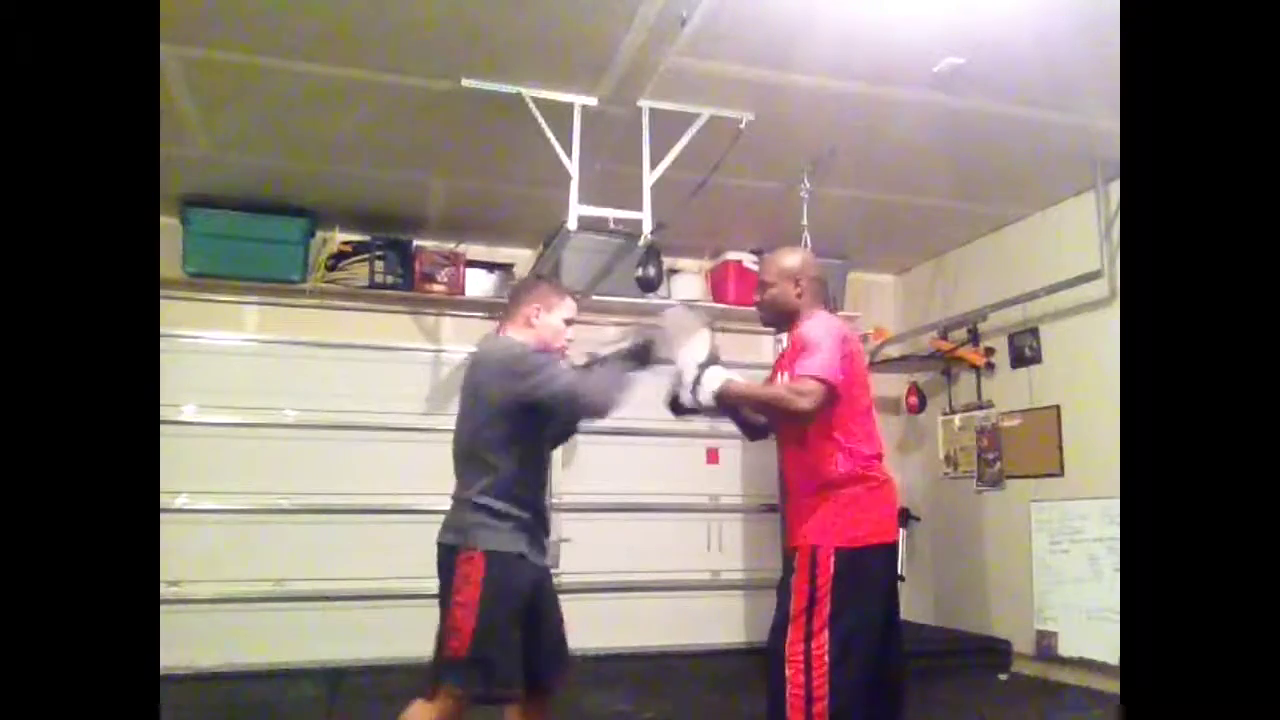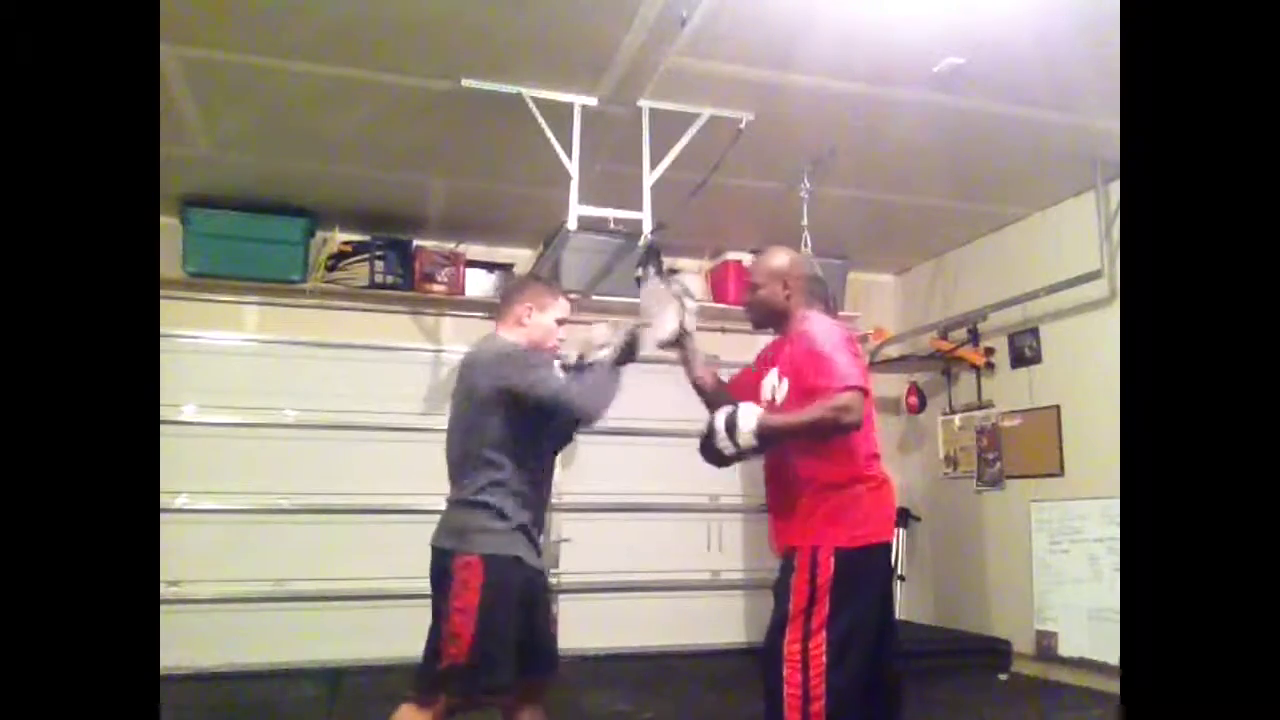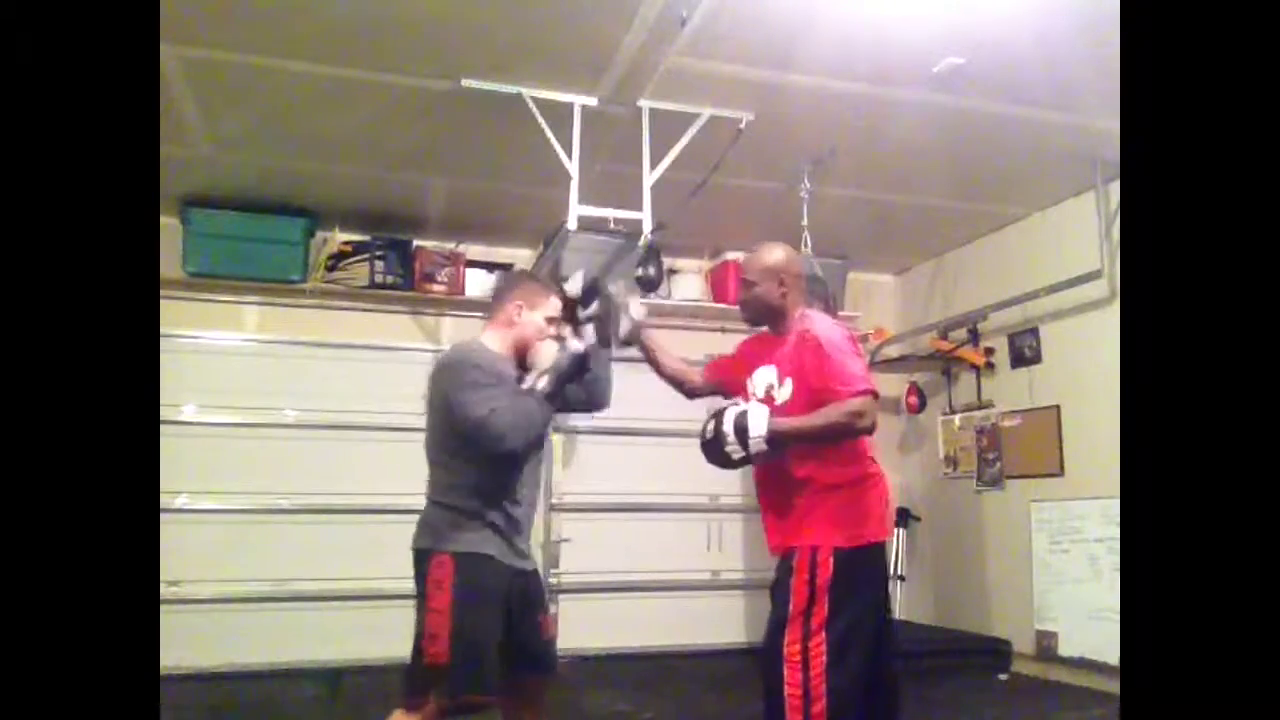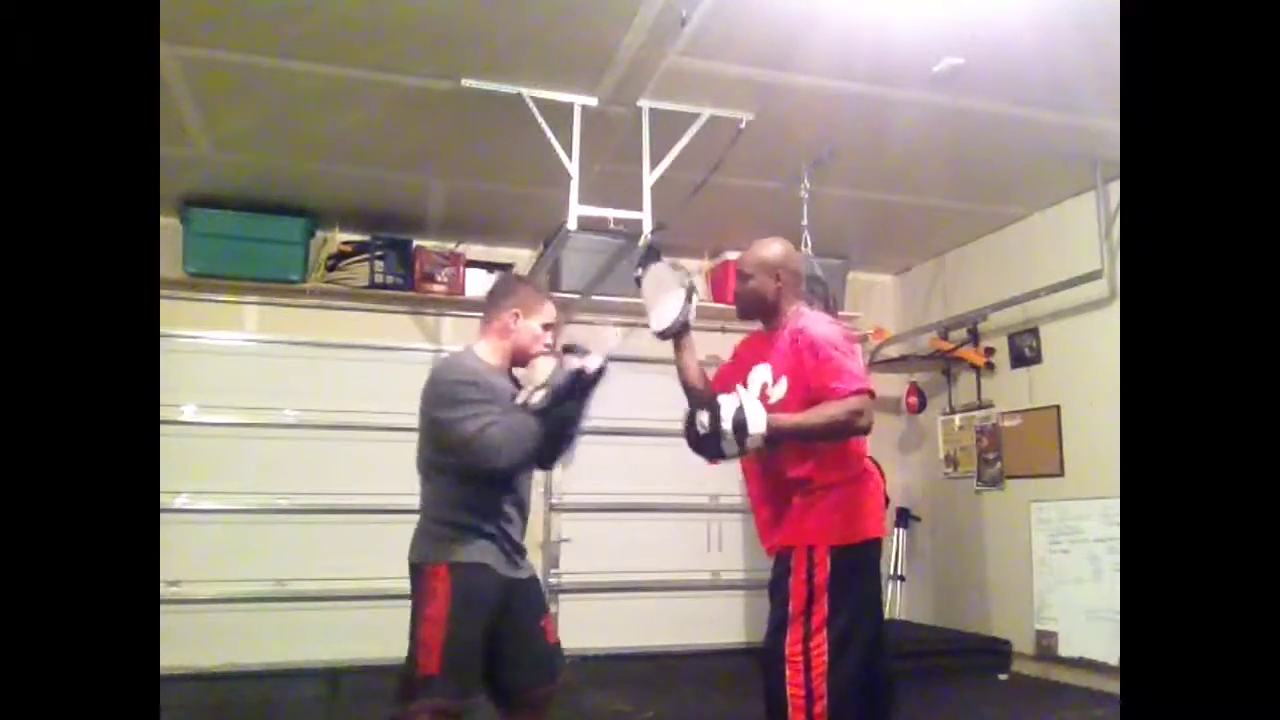
dt=0.2s
person 1, frame 1
left shoulder: (820, 332)
right shoulder: (803, 344)
left elbow: (803, 399)
right elbow: (759, 424)
left wrist: (719, 387)
right wrist: (716, 380)
left hip: (838, 525)
right hip: (860, 523)
left knee: (805, 661)
right knee: (864, 663)
person 1, frame 2
left shoulder: (820, 335)
right shoulder: (778, 351)
left elbow: (847, 410)
right elbow: (724, 400)
left wrist: (762, 426)
right wrist: (685, 342)
left hip: (835, 526)
right hip: (850, 525)
left knee: (800, 661)
right knee: (860, 663)
person 1, frame 3
left shoulder: (823, 336)
right shoulder: (759, 349)
left elbow: (862, 414)
right elbow: (694, 380)
left wrist: (770, 429)
right wrist: (638, 332)
left hip: (832, 526)
right hip: (830, 529)
left knee: (798, 661)
right knee: (855, 663)
person 1, frame 4
left shoulder: (817, 333)
right shoulder: (754, 347)
left elbow: (857, 413)
right elbow: (707, 401)
left wrist: (765, 425)
right wrist: (680, 335)
left hip: (827, 523)
right hip: (809, 527)
left knee: (800, 661)
right knee: (850, 661)
person 2, frame 1
left shoulder: (520, 365)
right shoulder: (507, 359)
left elbow: (551, 432)
right elbow: (592, 399)
left wrist: (598, 372)
right wrist: (627, 356)
left hip: (522, 547)
right hip: (485, 546)
left knee: (536, 681)
person 2, frame 2
left shoulder: (514, 370)
right shoulder: (504, 359)
left elbow: (547, 441)
right elbow: (580, 404)
right wrist: (612, 355)
left hip: (514, 549)
right hip: (479, 549)
left knee: (530, 681)
person 2, frame 3
left shoulder: (519, 371)
right shoulder: (466, 364)
left elbow: (595, 395)
right elbow: (504, 434)
right wrist: (545, 378)
left hip: (510, 551)
right hip: (461, 549)
left knee: (528, 682)
person 2, frame 4
left shoulder: (509, 383)
right shoulder: (457, 377)
left elbow: (545, 456)
right elbow: (494, 450)
left wrist: (569, 398)
right wrist: (544, 397)
left hip: (509, 562)
right hip: (458, 559)
